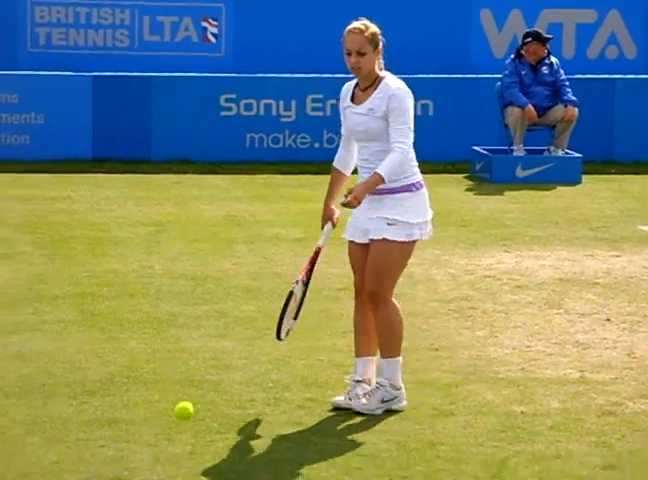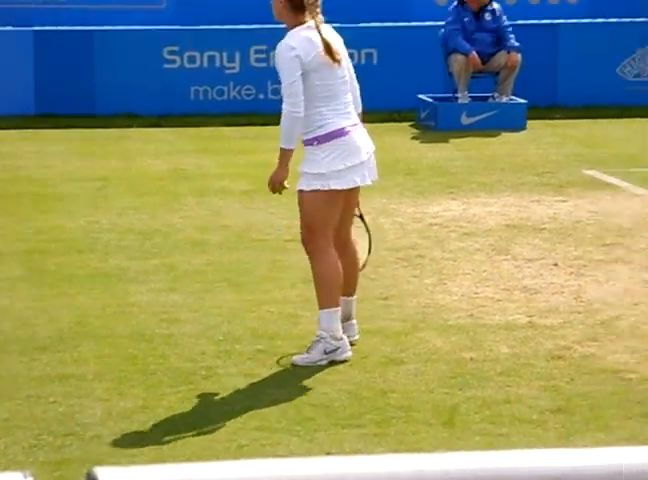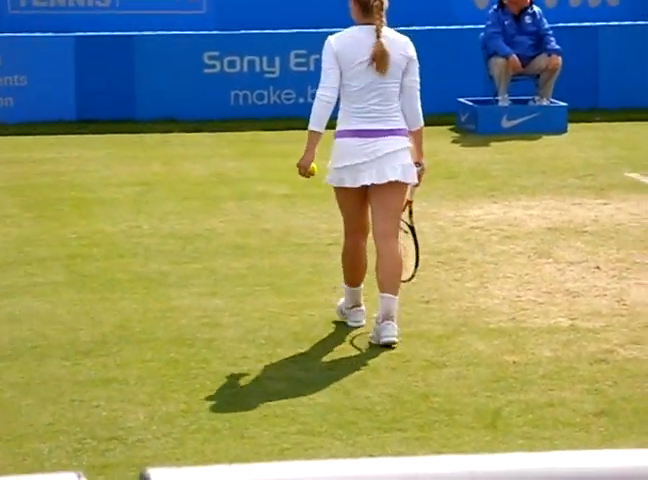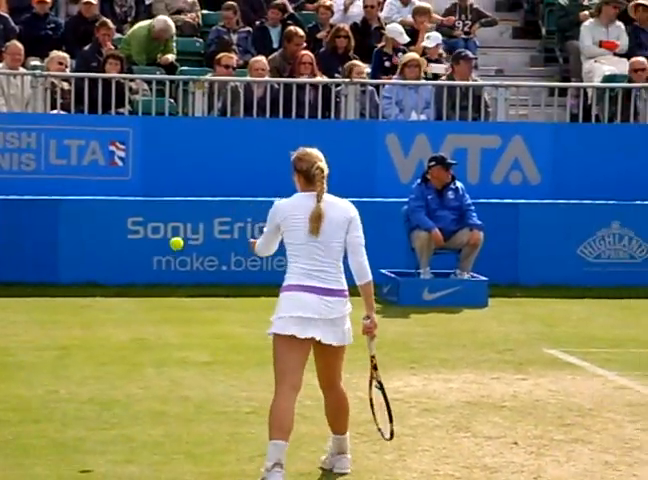
dt=0.7s
person 1, frame 1
left shoulder: (396, 93)
right shoulder: (347, 92)
left elbow: (401, 152)
left wrist: (366, 186)
right wrist: (330, 199)
left hip: (400, 201)
right hip: (368, 202)
left knee: (377, 292)
right knee: (362, 293)
left ankle: (390, 388)
right ankle: (363, 384)
person 1, frame 2
left shoulder: (289, 47)
right shoulder: (330, 35)
left elbow: (293, 112)
left wrist: (282, 164)
left hip: (326, 151)
right hip: (355, 144)
left knee: (317, 245)
right knee: (340, 239)
left ankle: (331, 340)
right ankle: (346, 320)
person 1, frame 3
left shoulder: (336, 43)
right shoulder: (404, 46)
left elbow: (325, 98)
right elbow: (412, 106)
left wrist: (309, 151)
right wrist: (418, 156)
left hip: (350, 147)
right hip: (392, 148)
left knee: (355, 234)
right knee: (387, 238)
left ankle: (353, 306)
right ankle: (387, 320)
person 1, frame 4
left shoulder: (282, 208)
right shoulder: (347, 210)
left elbow: (265, 247)
right elbow: (361, 264)
left wrist: (256, 244)
right wrist: (370, 312)
left hip: (296, 303)
right hip: (334, 306)
left knee: (286, 388)
right knee: (331, 385)
